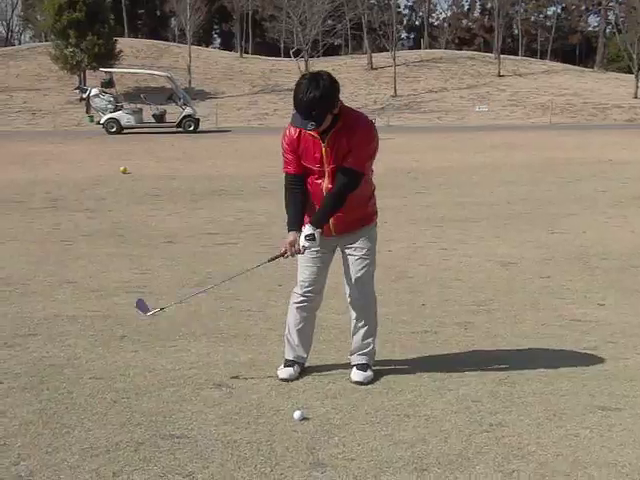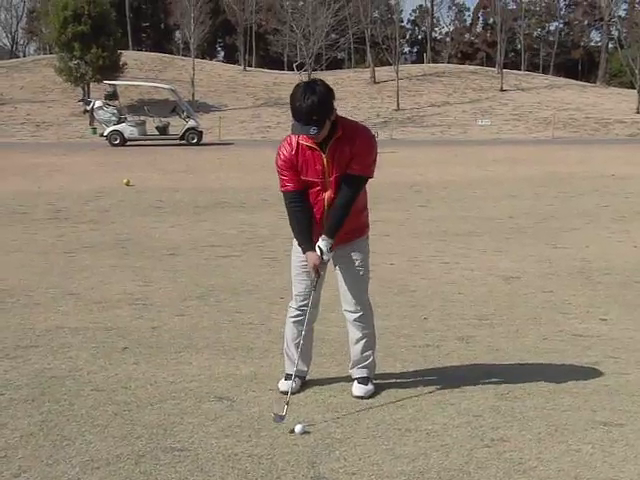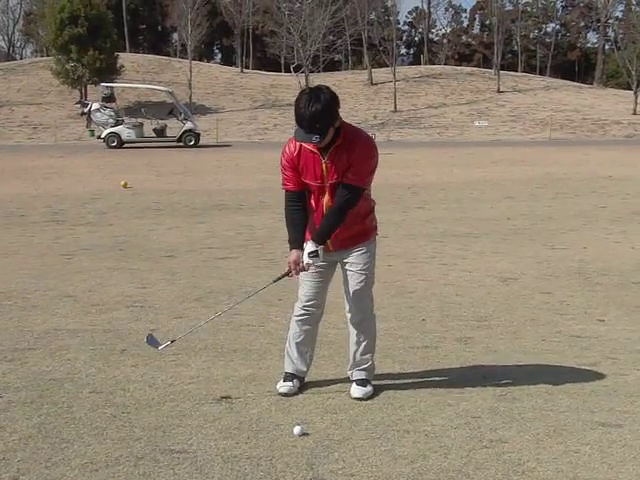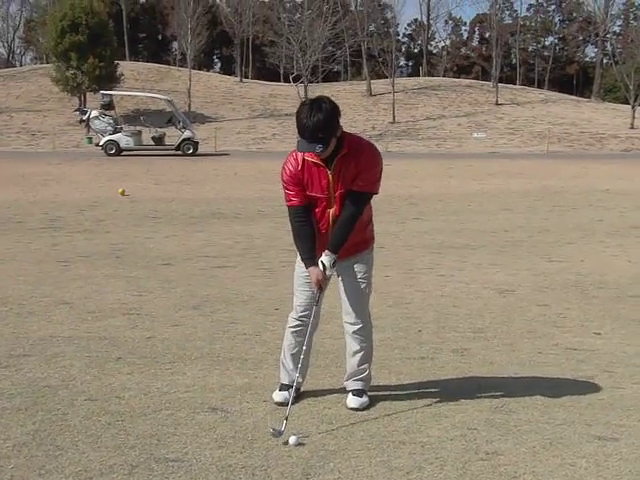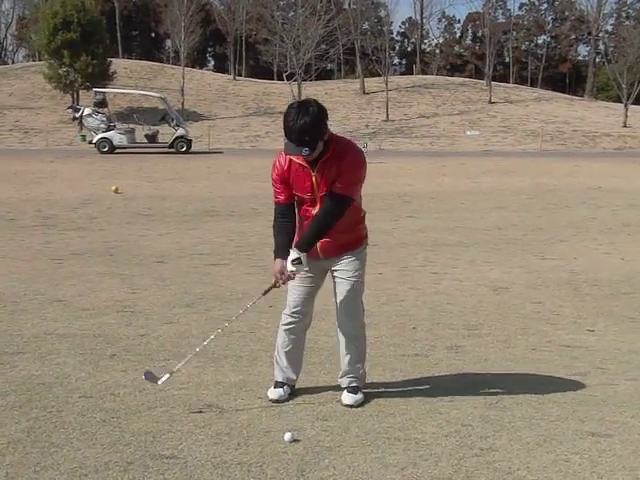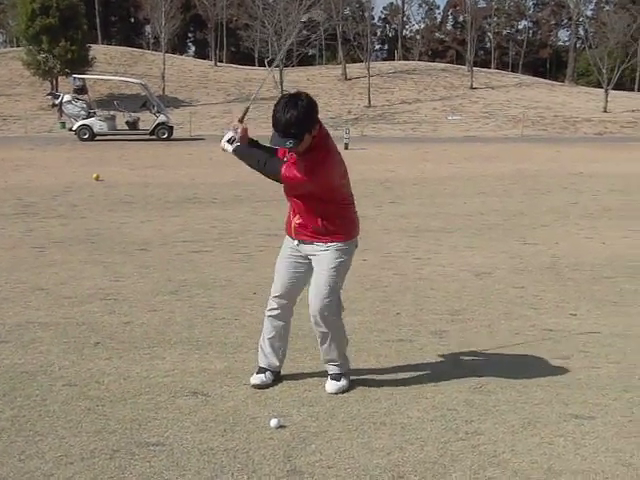
dt=0.7s
person 1, frame 1
left shoulder: (362, 129)
right shoulder: (293, 133)
left elbow: (347, 185)
right elbow: (294, 184)
left wrist: (316, 226)
right wrist: (294, 229)
left hip: (358, 225)
right hip: (312, 225)
left knee: (361, 293)
right knee: (304, 292)
left ankle: (362, 358)
right ankle: (294, 356)
person 1, frame 2
left shoulder: (360, 138)
right shoulder: (288, 150)
left elbow: (349, 193)
right elbow: (295, 202)
left wrist: (328, 239)
right wrist: (308, 248)
left hip: (350, 237)
right hip: (307, 239)
left knee: (356, 306)
right knee: (300, 306)
left ankle: (362, 372)
right ankle: (295, 370)
person 1, frame 3
left shoulder: (362, 146)
right shoulder: (293, 150)
left elbow: (346, 201)
right elbow: (294, 201)
left wrist: (316, 244)
right wrist: (296, 246)
left hip: (357, 240)
right hip: (313, 241)
left knee: (360, 309)
right knee: (306, 307)
left ankle: (361, 374)
right ankle: (294, 371)
person 1, frame 4
left shoulder: (366, 154)
right shoulder: (294, 164)
left elbow: (353, 210)
right elbow: (299, 218)
left wrist: (331, 255)
right wrist: (311, 263)
left hip: (355, 250)
right hip: (312, 251)
left knee: (357, 319)
right knee: (300, 317)
left ankle: (357, 384)
right ankle: (289, 381)
person 1, frame 5
left shoulder: (350, 156)
right shoulder: (284, 162)
left elbow: (332, 210)
right elbow: (284, 213)
left wrist: (300, 251)
right wrist: (281, 255)
left hip: (347, 249)
right hip: (302, 248)
left knee: (350, 317)
right knee: (294, 315)
left ankle: (352, 381)
right ankle: (284, 378)
person 1, frame 6
left shoulder: (323, 160)
right shoulder: (292, 139)
left elbow: (272, 168)
right elbow: (275, 157)
left wrist: (240, 147)
right wrist: (246, 142)
left hip: (335, 240)
right hip: (299, 237)
left knee: (321, 306)
right knee: (279, 299)
left ankle: (337, 368)
right ankle: (269, 365)
